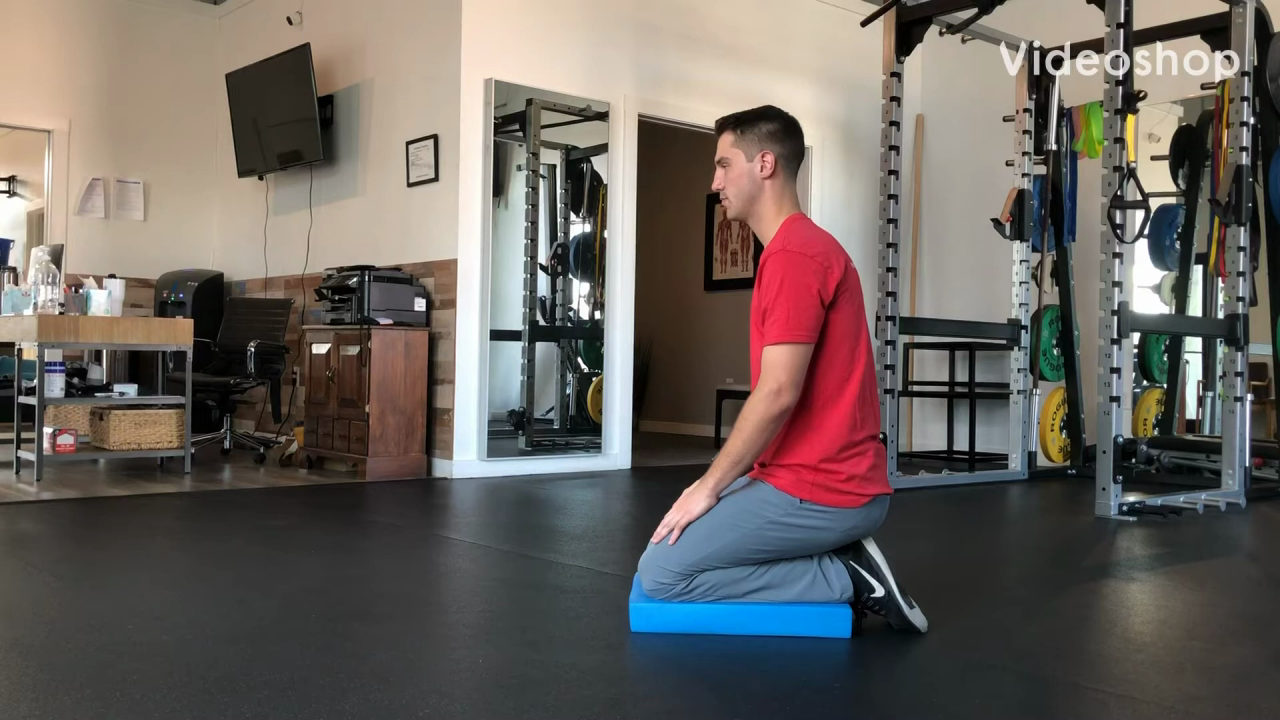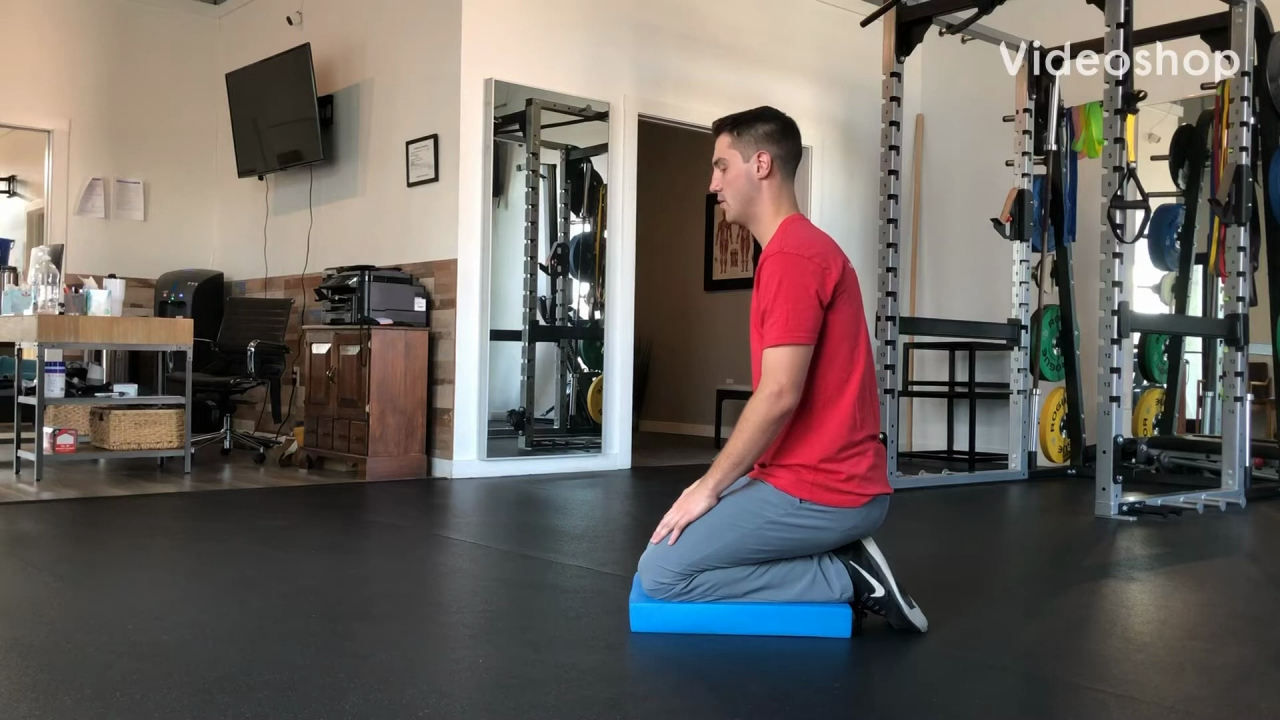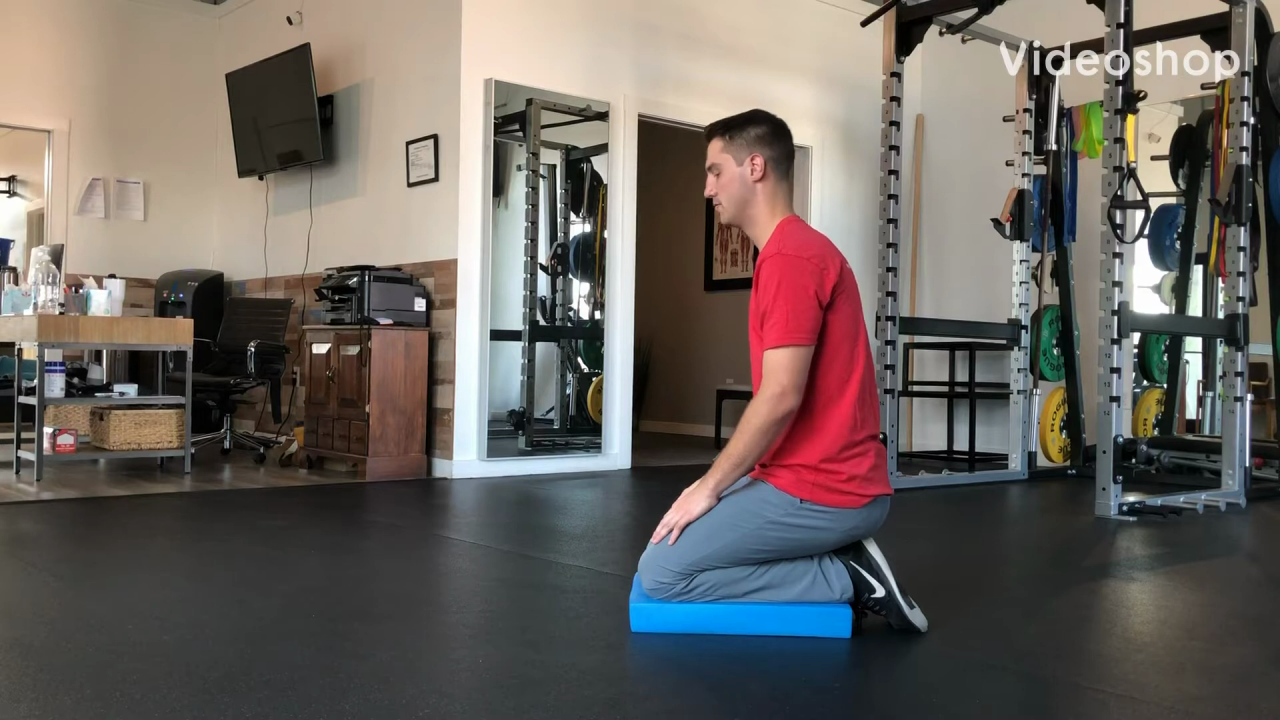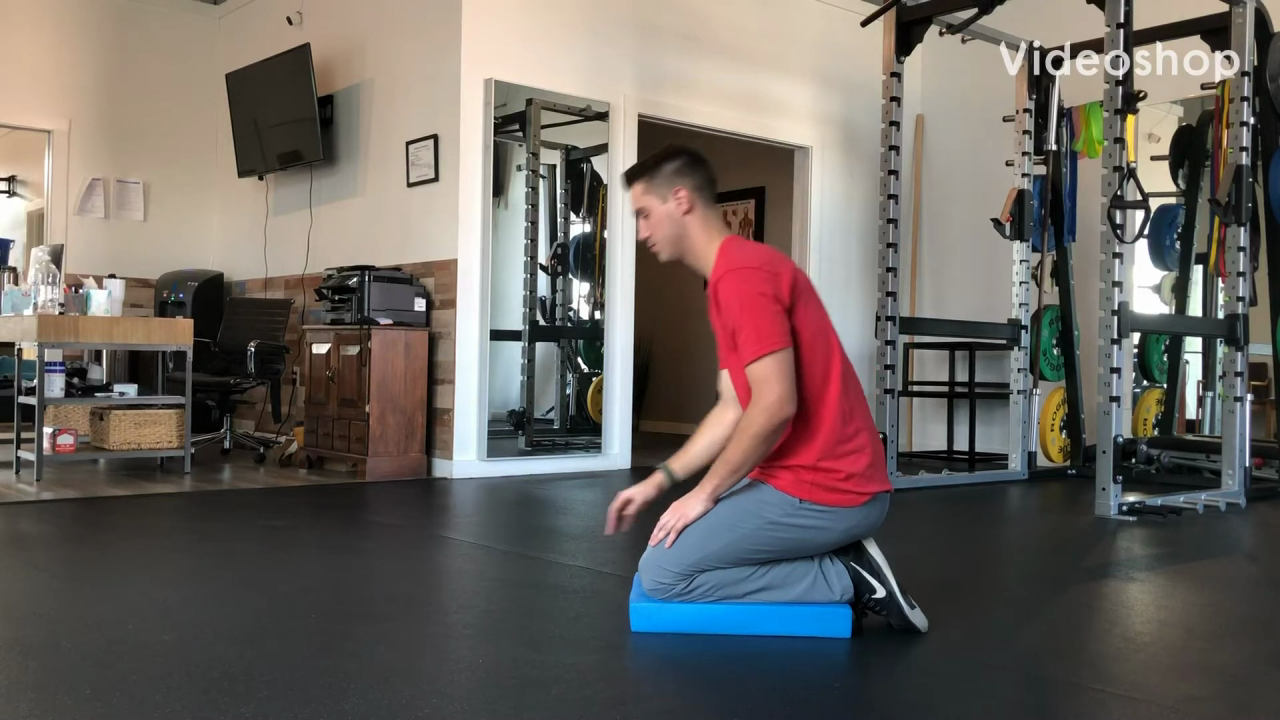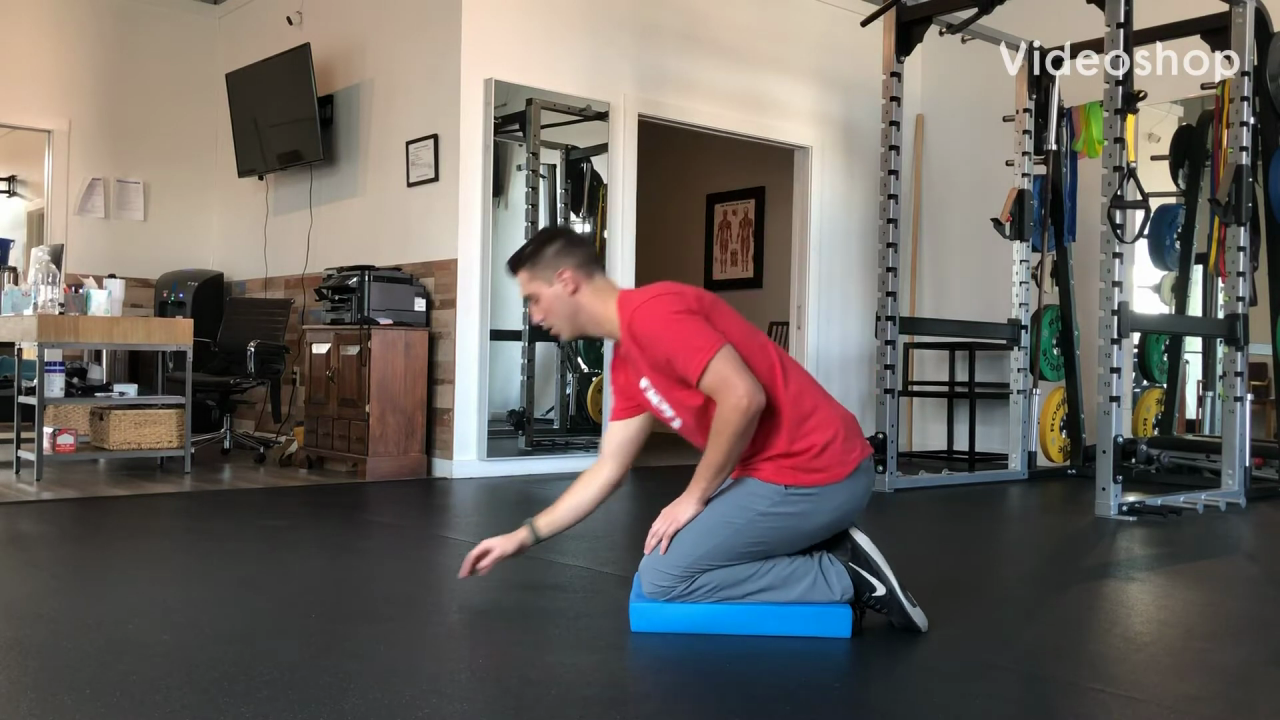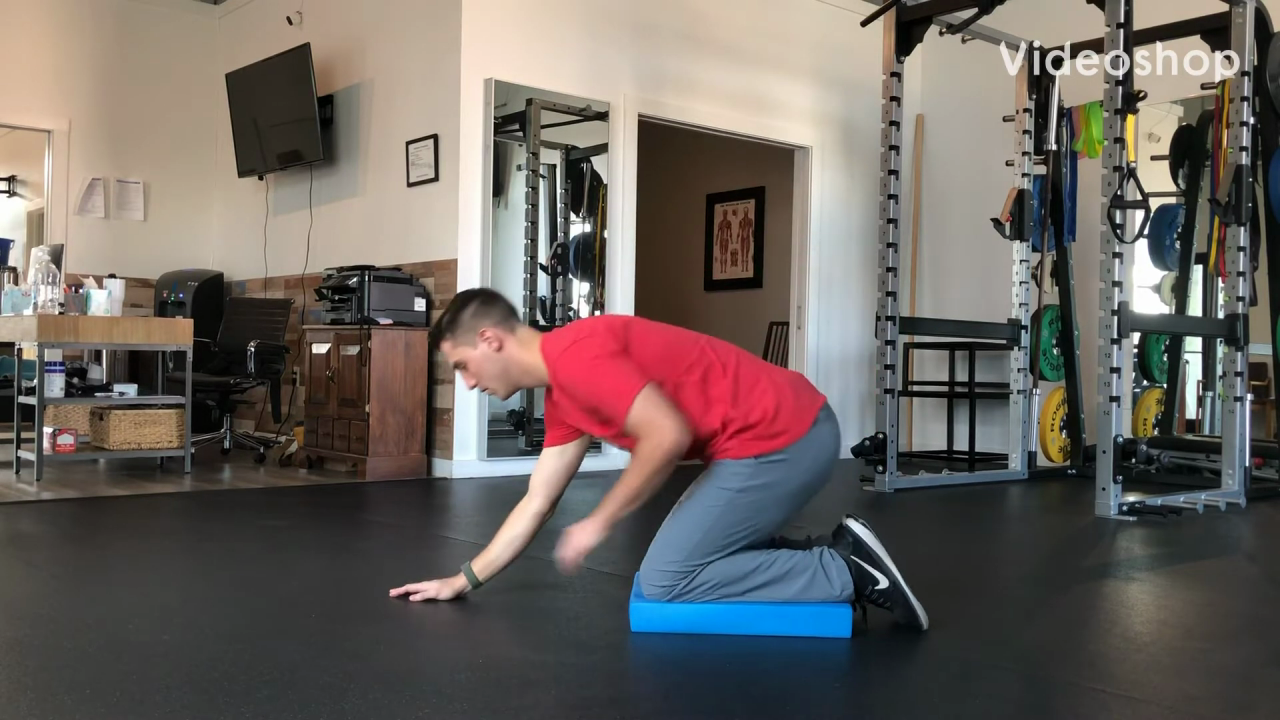
dt=0.4s
person 1, frame 1
left shoulder: (793, 255)
right shoulder: (800, 248)
left elbow: (777, 395)
left wrist: (709, 486)
right wrist: (715, 481)
left hip: (818, 490)
right hip: (827, 477)
left knee: (662, 572)
right knee: (675, 543)
left ankle: (846, 578)
right ankle: (839, 561)
person 1, frame 2
left shoulder: (791, 257)
right shoulder: (802, 250)
left elbow: (779, 397)
left wrist: (709, 487)
right wrist: (715, 481)
left hip: (818, 490)
right hip: (827, 477)
left knee: (662, 572)
right knee: (679, 542)
left ankle: (843, 577)
right ankle: (838, 562)
person 1, frame 3
left shoulder: (789, 258)
right shoulder: (794, 250)
left elbow: (780, 399)
left wrist: (710, 488)
right wrist: (715, 481)
left hip: (819, 491)
right hip: (827, 478)
left knee: (662, 572)
right knee: (683, 540)
left ankle: (844, 580)
right ankle: (836, 565)
person 1, frame 4
left shoulder: (742, 275)
right shoulder: (730, 279)
left elbow: (776, 408)
right elbow: (733, 408)
left wrist: (704, 493)
right wrist: (660, 481)
left hip: (823, 490)
right hip: (820, 476)
left knee: (663, 573)
right knee: (674, 546)
left ankle: (844, 581)
right ankle: (835, 565)
person 1, frame 5
left shoulder: (650, 311)
right shoulder: (626, 362)
left elbow: (744, 398)
right elbow: (608, 469)
left wrist: (694, 498)
right wrist: (523, 535)
left hip: (814, 472)
right hip: (810, 467)
left knee: (662, 581)
right knee: (666, 559)
left ankle: (842, 579)
right ankle: (832, 560)
person 1, frame 6
left shoulder: (575, 355)
right shoulder: (560, 387)
left elbow: (665, 433)
right elbow: (537, 502)
left wrist: (602, 521)
right wrist: (464, 578)
left hip: (780, 436)
right hip: (790, 429)
left knee: (665, 582)
right knee: (687, 555)
left ankle: (844, 570)
right ankle: (834, 554)
